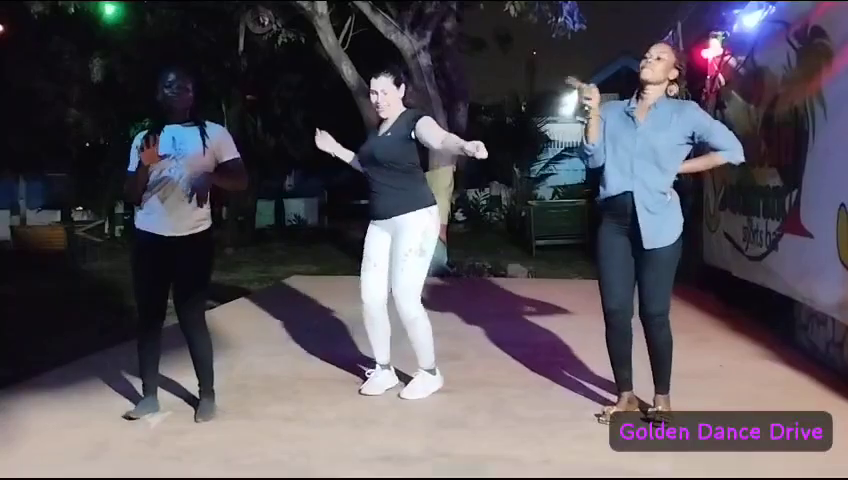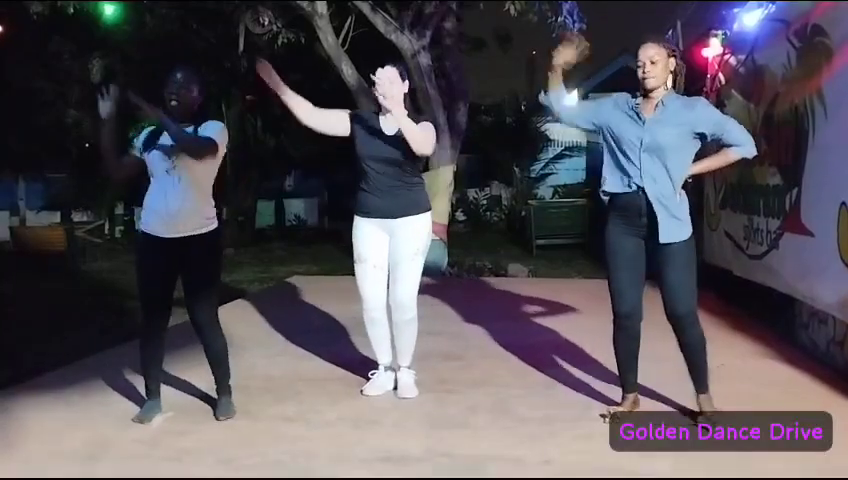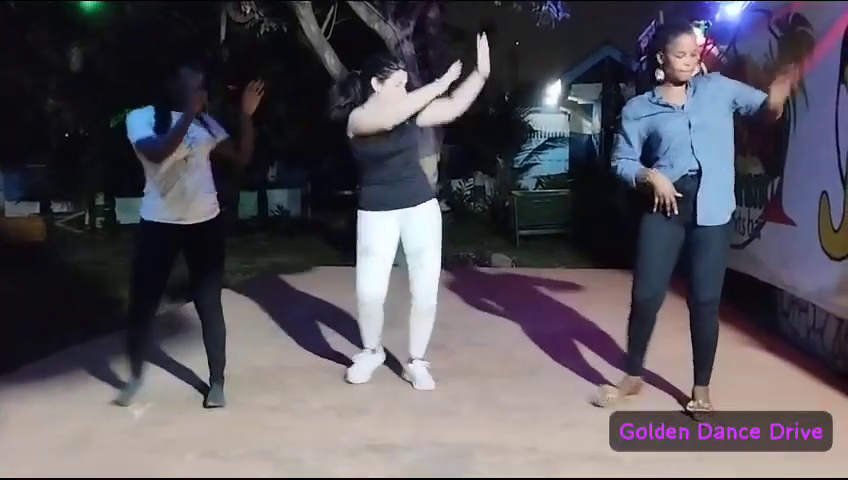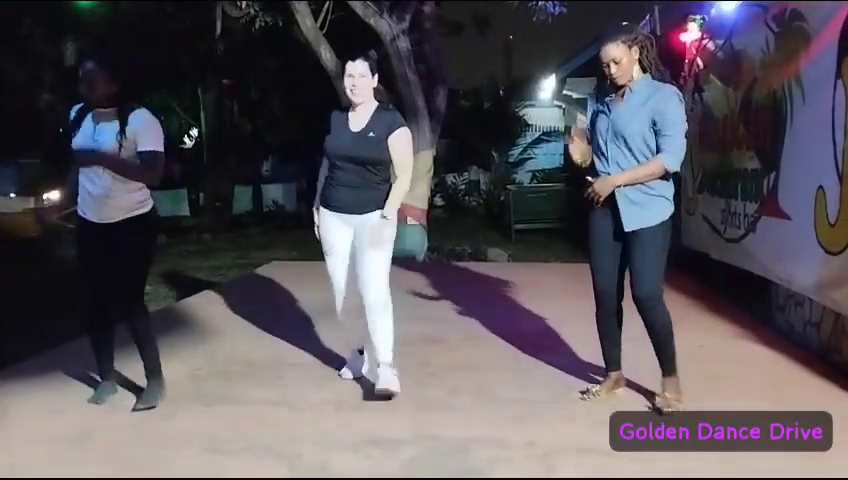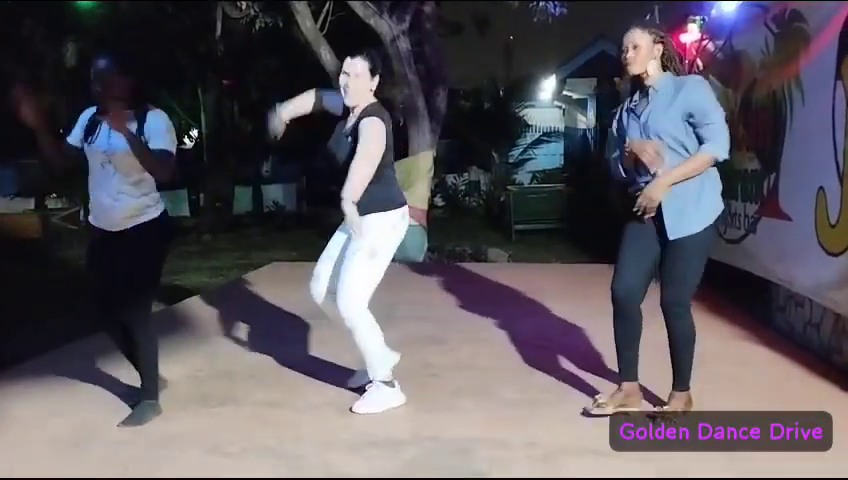
dt=1s
person 1, frame 1
left shoulder: (685, 112)
right shoulder: (614, 112)
left elbow: (732, 150)
right elbow: (593, 158)
left wrist: (677, 167)
right wrist: (594, 111)
left hip: (658, 222)
right hip: (614, 220)
left knee: (654, 313)
right knee: (615, 311)
left ankle: (662, 397)
right ankle: (625, 394)
person 1, frame 2
left shoulder: (693, 109)
right shoulder: (615, 108)
left elbow: (744, 145)
right elbow: (566, 111)
left wrist: (690, 169)
right wrist: (558, 69)
left hip: (670, 221)
right hip: (623, 219)
left knee: (682, 311)
right knee: (625, 313)
left ankle: (703, 395)
right ankle: (629, 395)
person 1, frame 3
left shoulder: (717, 88)
right shoulder: (639, 109)
left elbow: (766, 109)
right elbow: (622, 160)
left wrist: (777, 96)
right wrist: (650, 176)
left hip: (711, 207)
right hip: (664, 207)
left knee: (705, 301)
right knee: (645, 296)
left ankle: (701, 389)
right ankle: (633, 377)
person 1, frame 4
left shoulder: (664, 96)
right shoulder: (601, 105)
left elbow: (670, 158)
left wrist: (616, 180)
right wrist: (581, 155)
left hip: (648, 210)
right hip: (604, 207)
left knee: (647, 294)
right knee: (606, 294)
left ankle: (670, 378)
right ankle: (614, 373)
person 1, frame 5
left shoulder: (692, 88)
right shoulder: (627, 108)
left elbow: (717, 146)
right elbow: (618, 169)
left wrist: (665, 181)
right wrist: (632, 152)
left hip: (691, 211)
right hip: (646, 211)
left knee: (675, 303)
right knee: (624, 292)
left ankle: (681, 393)
right ankle: (628, 387)
person 2, frame 1
left shoulder: (213, 133)
right shoulder: (144, 139)
left elbow: (241, 179)
right elbow: (130, 195)
left wrist: (210, 177)
right wrist: (144, 166)
left hip: (193, 238)
right hip: (149, 238)
left knee: (191, 317)
right knee: (149, 316)
left ankle: (207, 394)
right ankle: (149, 396)
person 2, frame 2
left shoulder: (213, 130)
right shoulder: (150, 137)
left elbow: (198, 150)
right elbow: (116, 170)
left wrist: (156, 114)
right wrist: (107, 120)
left hip: (200, 239)
right hip: (154, 240)
left knee: (205, 318)
right knee: (153, 320)
left ankle: (224, 392)
right ankle: (152, 398)
person 2, frame 3
left shoulder: (205, 122)
right shoulder: (142, 118)
left elbow: (242, 154)
right elbow: (156, 154)
left wrist: (246, 114)
right wrist: (187, 112)
left hip: (205, 224)
right hip: (159, 225)
left knee: (209, 305)
right knee: (143, 302)
left ankle: (217, 381)
right ankle: (134, 376)
person 2, frame 4
left shoulder: (140, 120)
right shoulder: (79, 114)
left elbow: (153, 172)
left wrist: (103, 159)
right wrist: (63, 202)
left hip: (131, 222)
right hip: (90, 222)
left knee: (129, 301)
right knee: (96, 301)
left ankle: (155, 380)
right ankle: (107, 378)
person 2, frame 5
left shoulder: (154, 119)
right shoulder: (90, 117)
left elbow: (163, 171)
right elbow: (62, 162)
left wrist: (126, 133)
right wrist: (36, 122)
left hip: (144, 229)
right hip: (103, 230)
left knee: (135, 310)
right knee: (109, 308)
left ankle: (149, 398)
right ankle: (151, 378)
person 3, frame 1
left shoulder: (414, 121)
right shoulder: (378, 129)
left elbow: (440, 138)
left wrist: (467, 146)
right wrist: (336, 149)
left hip: (415, 218)
right hip: (381, 222)
left knee: (405, 299)
right knee: (371, 297)
left ankle: (429, 373)
right ankle: (384, 369)
person 3, frame 2
left shoulder: (420, 125)
right shoulder: (359, 121)
left elbow: (422, 146)
right elbow: (312, 116)
left wrist: (397, 110)
right wrist: (277, 85)
left hip: (410, 220)
right hip: (368, 222)
left knee: (403, 300)
right knee: (371, 299)
left ankle: (405, 371)
right ankle: (384, 369)
person 3, frame 3
left shoulder: (408, 112)
right shoulder: (358, 117)
left elbow: (452, 107)
right elbow: (391, 114)
left wrist: (480, 74)
right wrist: (440, 83)
left hip: (421, 208)
right hip: (377, 214)
left knee: (426, 290)
right knee: (370, 291)
left ankle: (416, 362)
right ankle: (370, 351)
person 3, frame 4
left shoulder: (391, 121)
right shoulder: (336, 119)
left elbow: (404, 174)
left wrist: (388, 216)
right wrist: (316, 207)
left hip: (374, 215)
right hip: (334, 215)
left knee: (374, 288)
right knee: (342, 290)
left ankle: (385, 368)
right ankle: (357, 355)
person 3, frame 5
left shoulder: (374, 118)
right shoulder: (346, 105)
left elbow: (368, 156)
right elbow: (315, 97)
left wrist: (348, 200)
right wrist: (284, 112)
left hip: (381, 220)
right hip: (359, 220)
left knee: (350, 304)
right knee: (321, 291)
left ankle: (387, 386)
right ankle: (379, 354)
